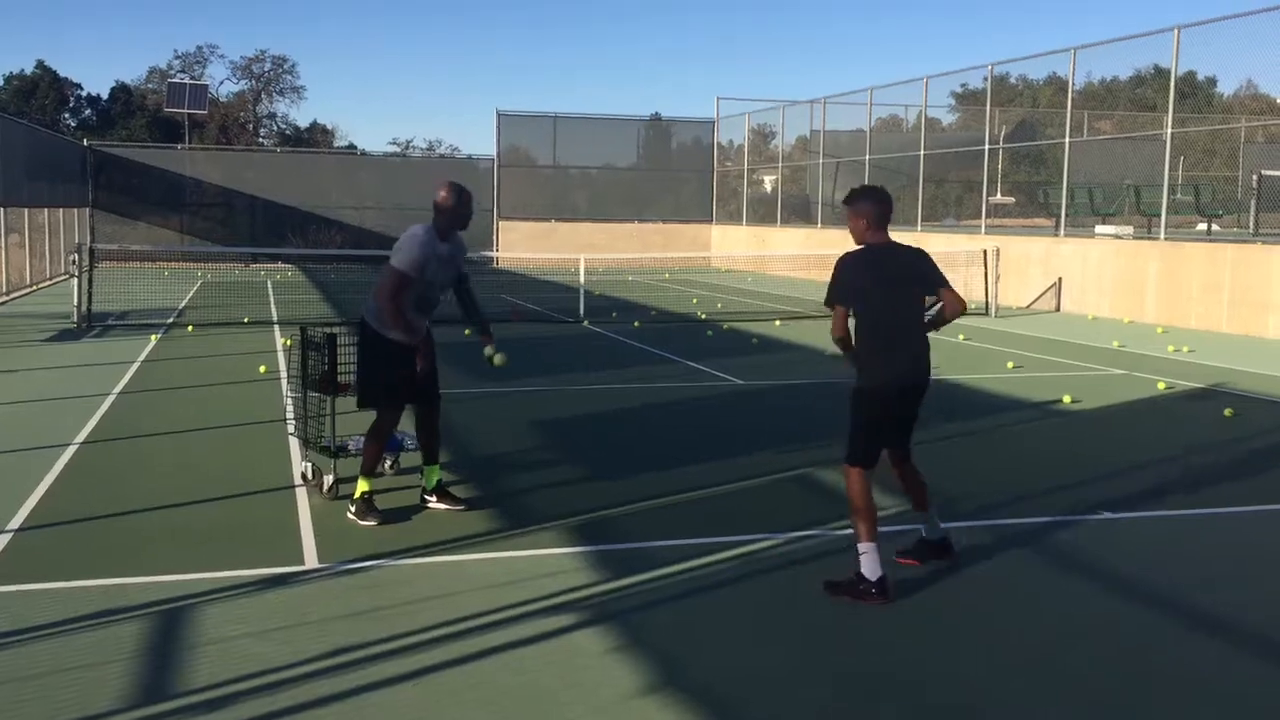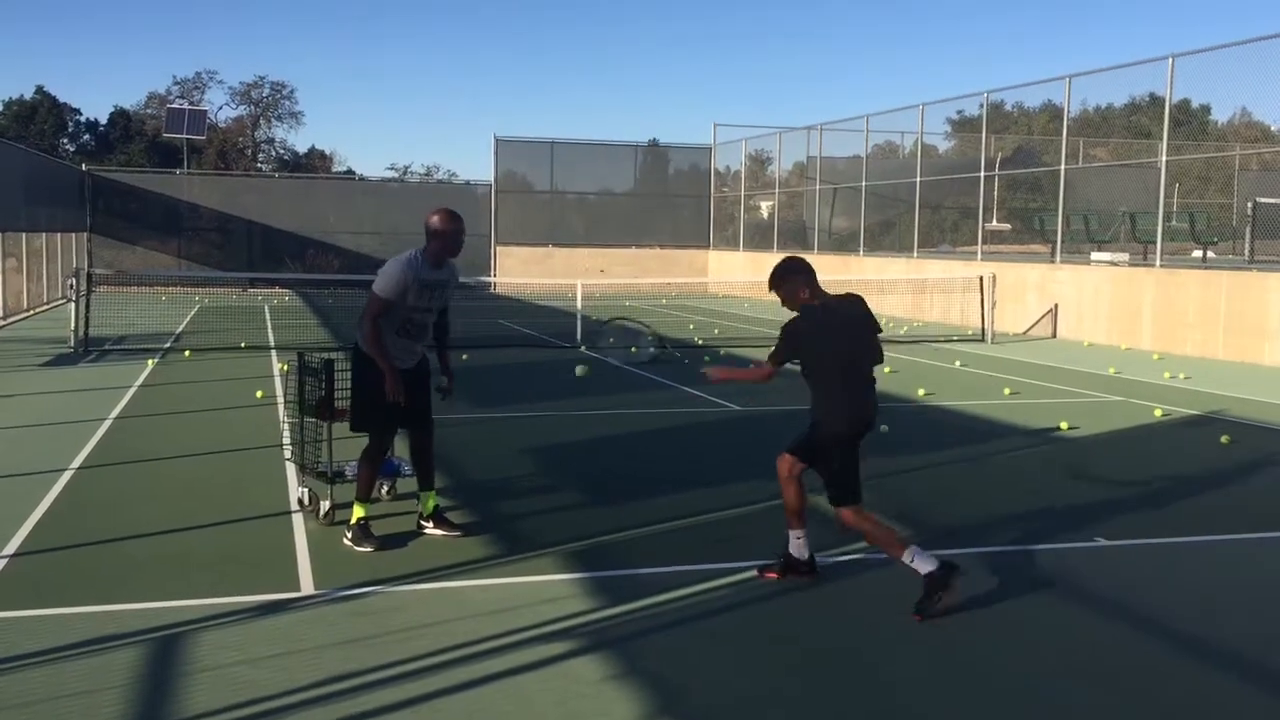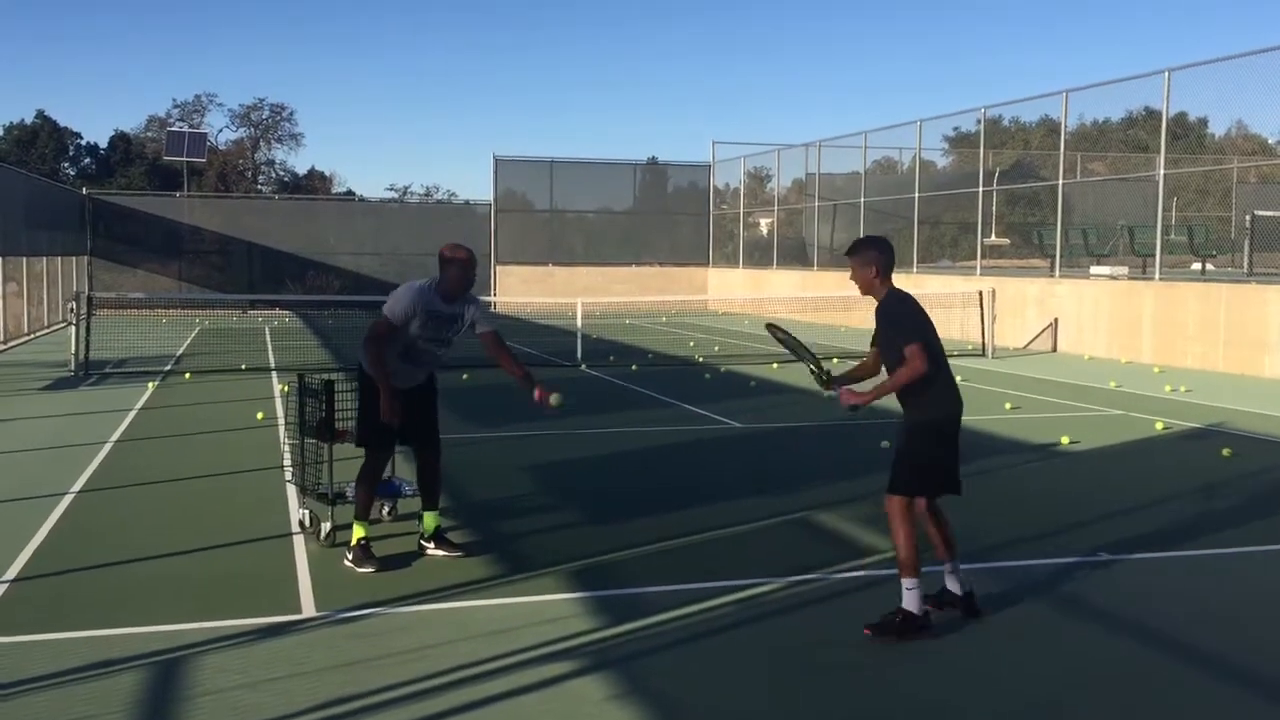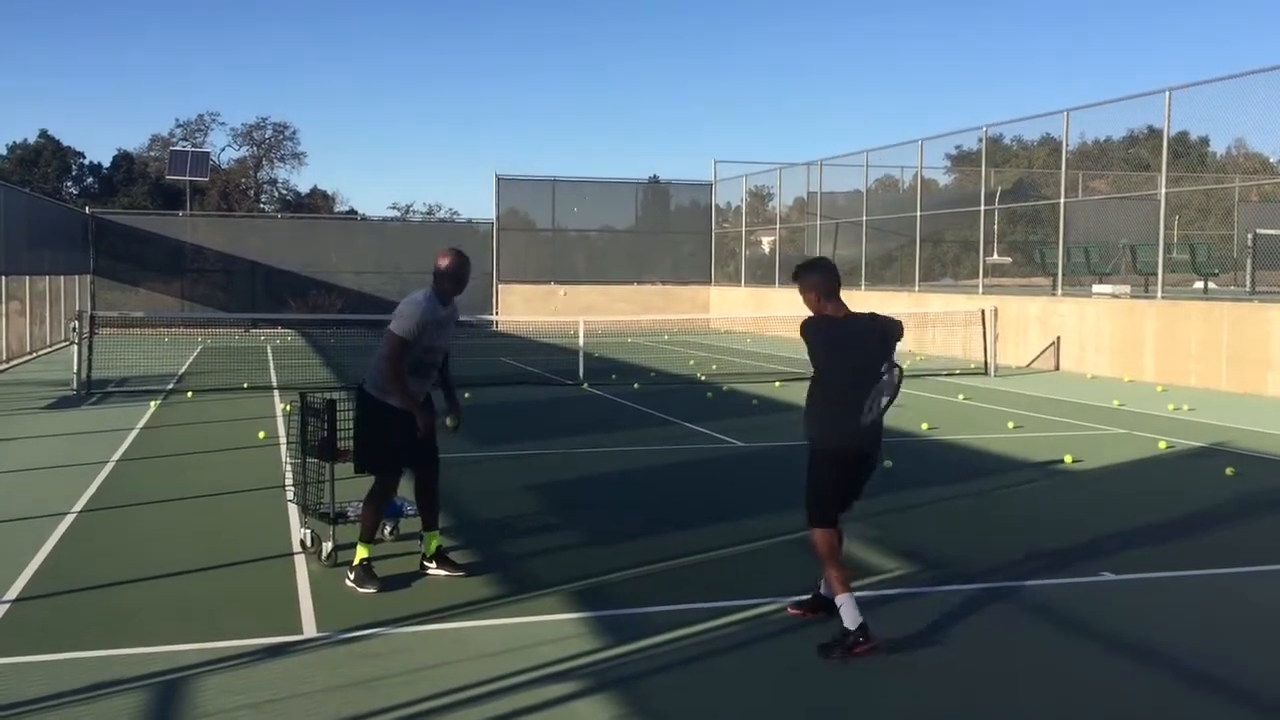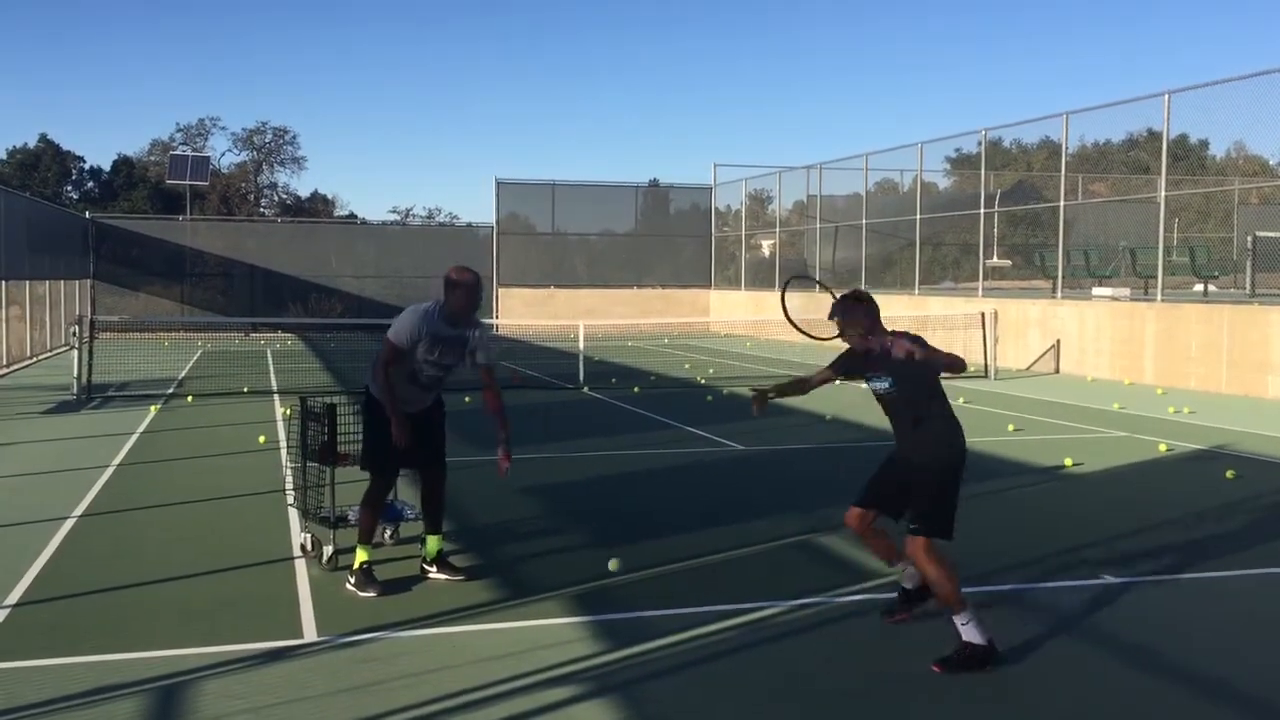
dt=1s
person 1, frame 1
left shoulder: (851, 265)
right shoulder: (916, 258)
left elbow: (838, 331)
right elbow: (956, 306)
left wrist: (849, 350)
left hip: (881, 380)
right hip: (915, 375)
left knee: (857, 471)
right knee: (898, 455)
left ankle: (870, 577)
right ankle: (937, 537)
person 1, frame 2
left shoulder: (798, 329)
right shoulder: (855, 305)
left elbow: (765, 373)
right elbow: (876, 356)
left wrist: (719, 374)
left hip: (839, 422)
right hip: (859, 410)
left knee: (848, 512)
right knee: (787, 466)
left ankle: (932, 569)
right ankle: (798, 557)
person 1, frame 3
left shoulder: (897, 309)
right shoulder: (891, 307)
left elbow: (918, 366)
right elbow: (877, 361)
left wrist: (867, 396)
right wrist: (842, 379)
left hip: (933, 416)
right hip: (929, 414)
left knee: (897, 505)
right knee: (925, 504)
left ankle: (911, 611)
right ankle: (955, 590)
person 1, frame 4
left shoulder: (812, 330)
right shoulder: (875, 327)
left hip: (830, 444)
right hip: (868, 442)
left knee: (822, 531)
right knee: (828, 517)
left ankle: (855, 630)
right ankle: (828, 595)
person 1, frame 5
left shoulder: (907, 347)
right shoulder: (859, 356)
left elbow: (957, 365)
right elbow: (814, 380)
left wrist: (916, 354)
right wrist: (771, 393)
left hip: (941, 455)
right hip: (907, 453)
left knee: (920, 547)
right knee: (856, 518)
left ankle: (977, 642)
right ankle: (912, 583)
person 2, frame 1
left shoulder: (456, 247)
right shoulder: (418, 243)
left elbow: (465, 297)
right elbow: (389, 299)
left wrist: (488, 338)
right wrist: (419, 347)
left hip: (417, 335)
right hip: (384, 335)
left knee: (430, 408)
right knee: (389, 414)
left ankle: (432, 486)
right ankle: (362, 496)
person 2, frame 2
left shoulder: (449, 273)
right shoulder: (401, 269)
right elbow: (368, 321)
left wrist: (445, 367)
right wrist: (389, 373)
left hip: (414, 362)
right hip: (376, 362)
left knee: (424, 433)
right knee: (382, 439)
left ankle: (428, 512)
right ankle: (357, 522)
person 2, frame 3
left shoulder: (472, 308)
right shoulder: (411, 296)
left elbow: (499, 351)
right elbow: (372, 340)
left wrist: (532, 385)
right wrist: (386, 392)
left hip: (420, 383)
right hip: (380, 380)
left knee: (430, 453)
right knee: (378, 456)
left ankle: (430, 533)
right ankle: (357, 542)
person 2, frame 4
left shoulder: (449, 310)
right shoulder: (417, 309)
right elbow: (391, 365)
left wrist: (451, 401)
right wrist: (419, 411)
left hip: (415, 402)
right hip: (383, 402)
left knee: (429, 472)
right knee: (388, 480)
left ankle: (431, 552)
right ankle: (359, 563)
person 2, frame 5
left shoulder: (476, 332)
right shoulder: (417, 319)
left elbow: (490, 387)
right elbow: (382, 367)
left wrist: (503, 440)
right wrist: (395, 419)
left hip: (427, 407)
right hip: (387, 403)
left knee: (436, 476)
right knee: (383, 482)
left ankle: (433, 557)
right ankle: (359, 568)
